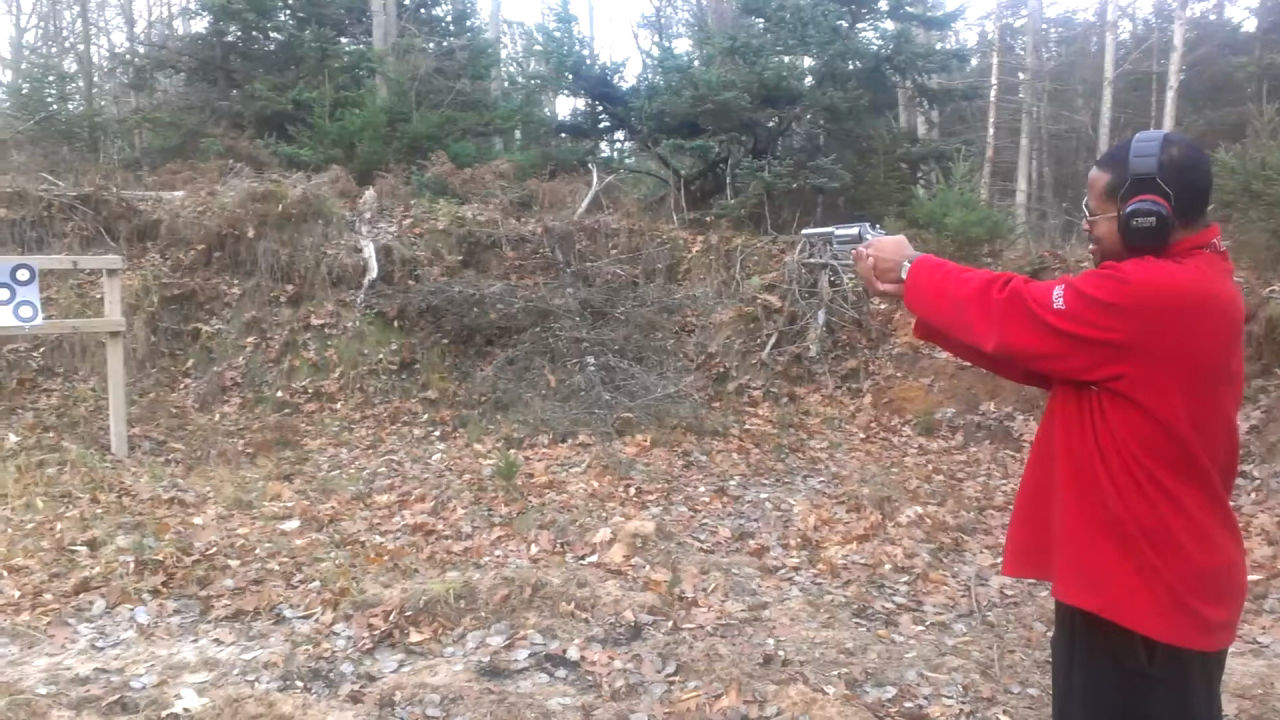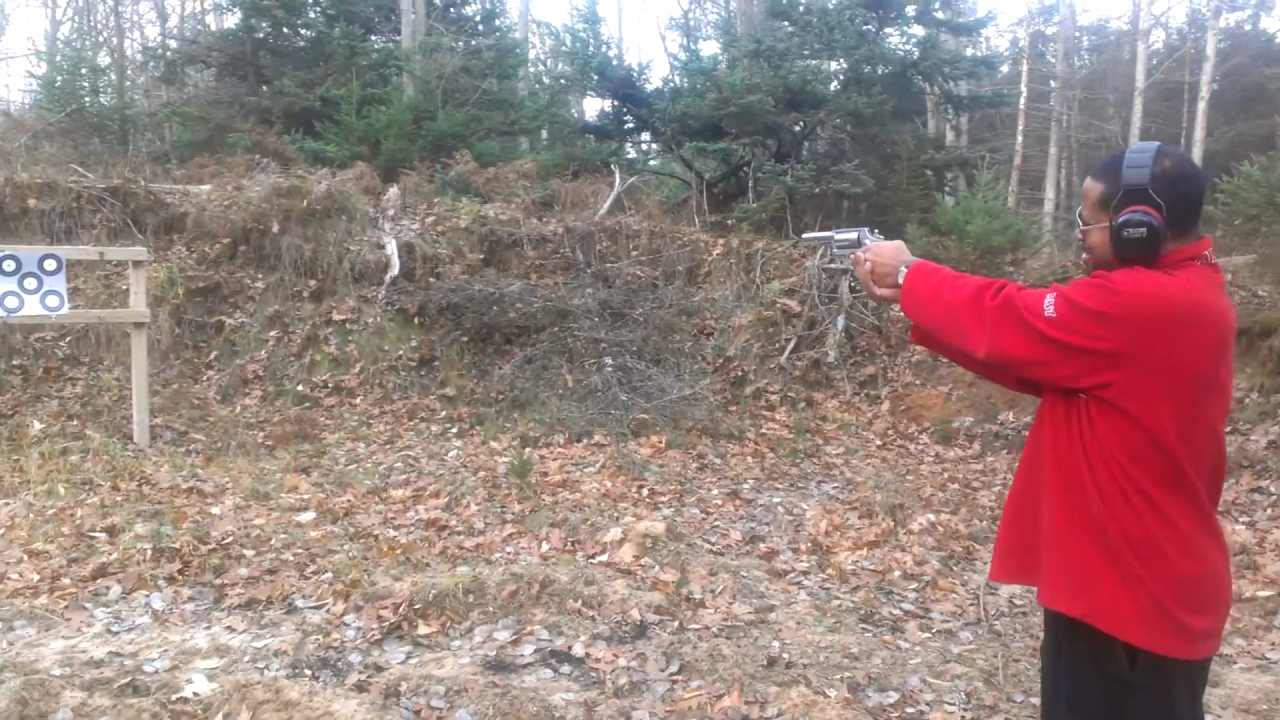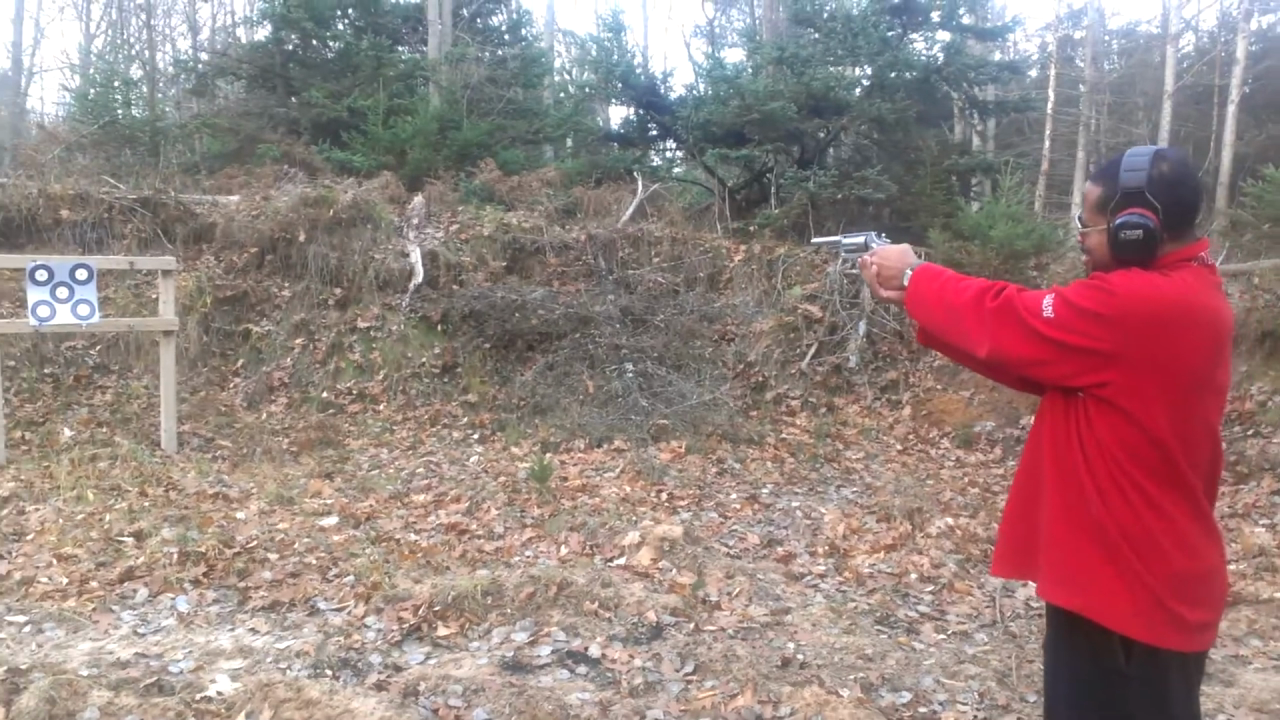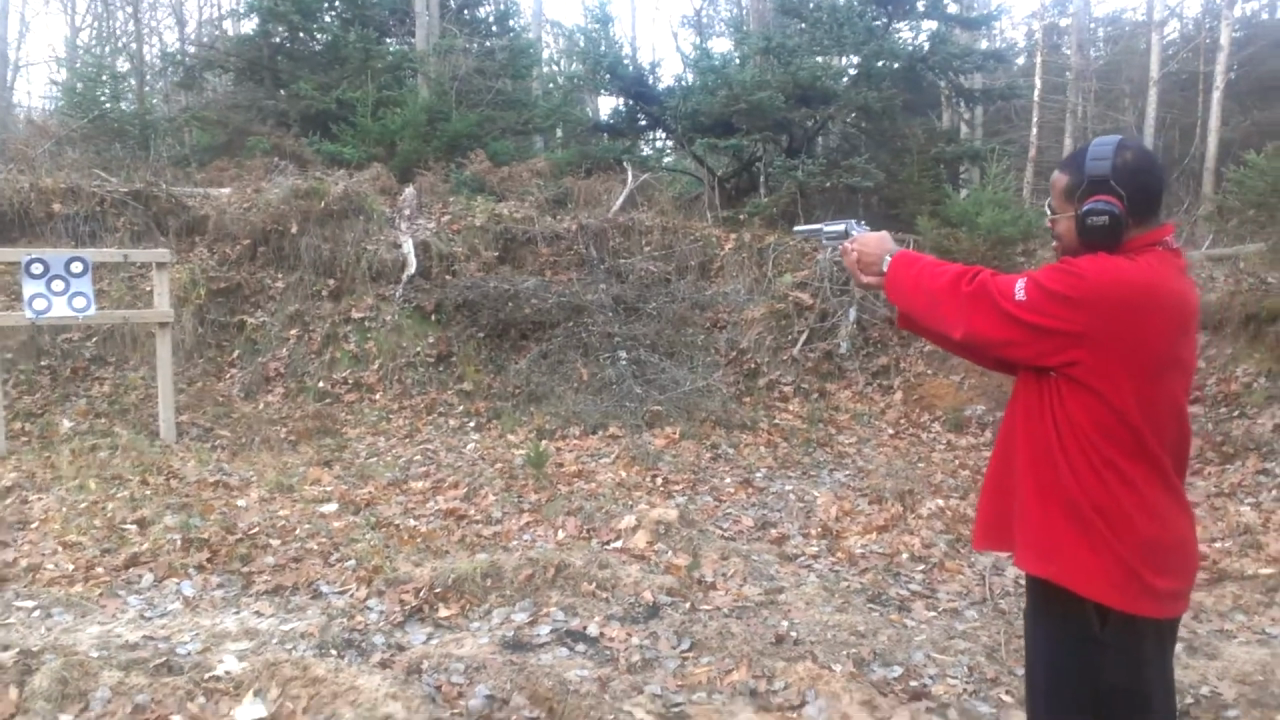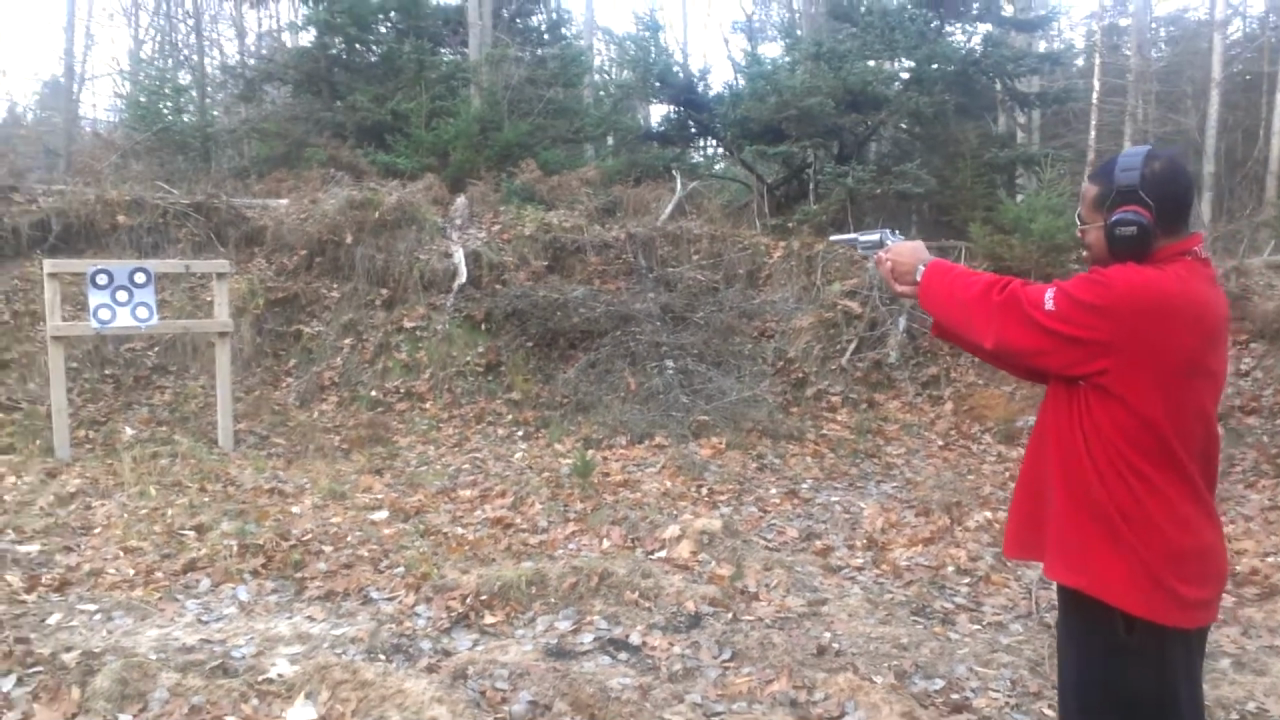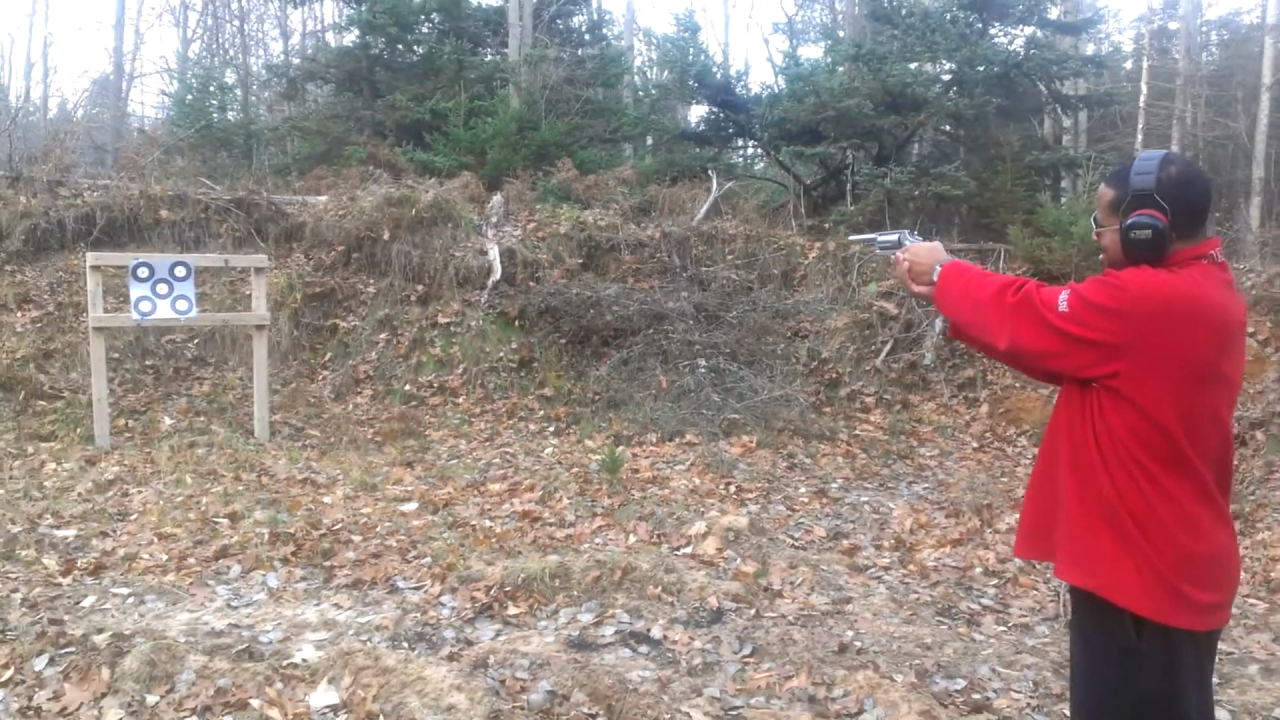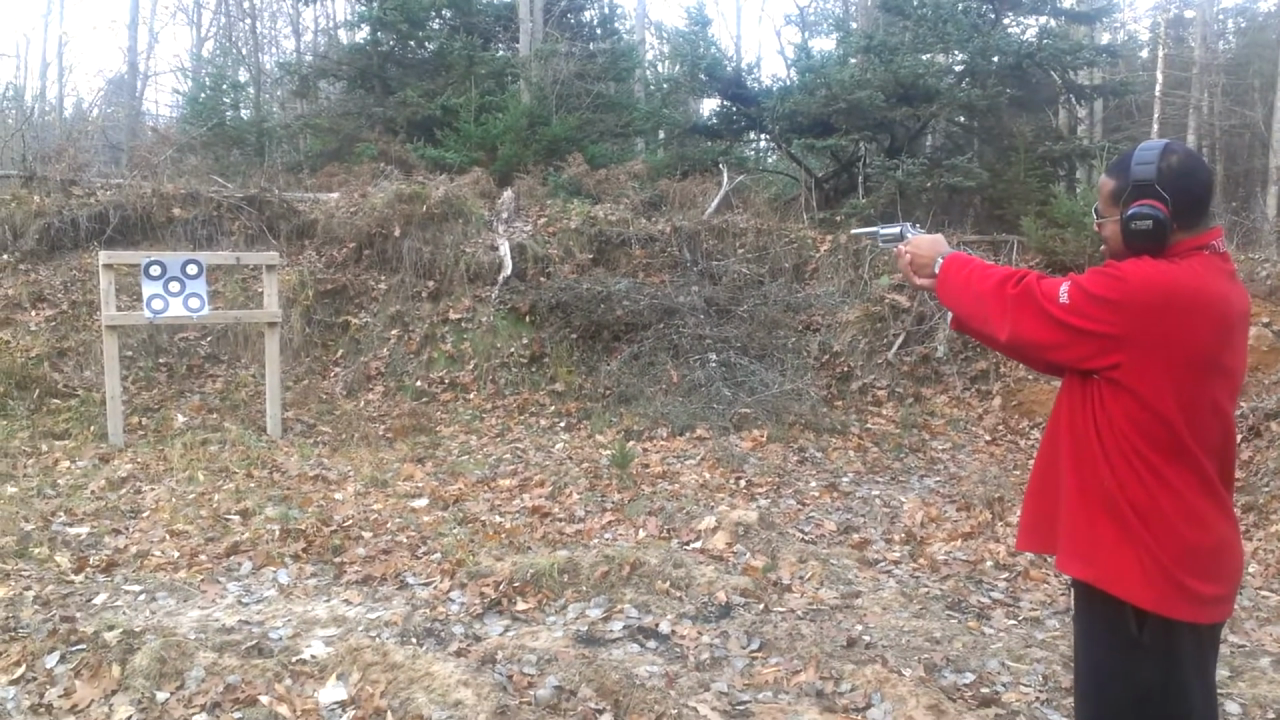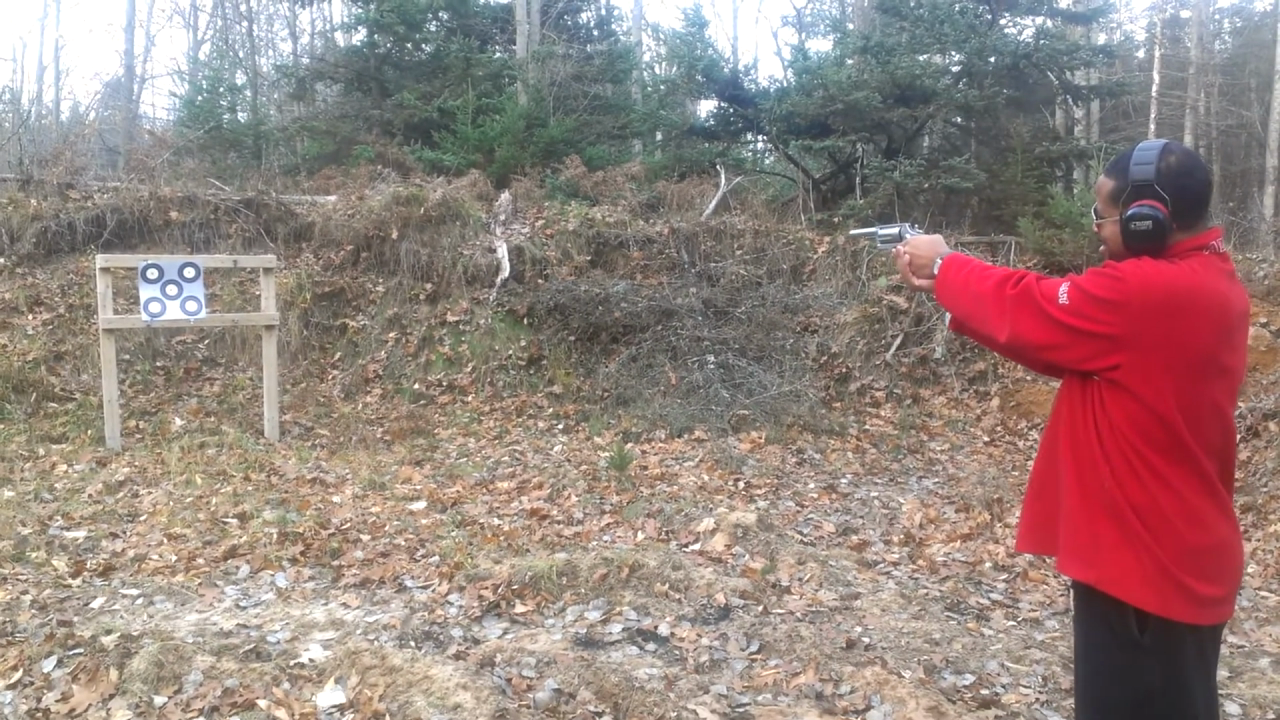
dt=0.4s
person 1, frame 1
left shoulder: (1152, 296)
right shoulder: (1186, 282)
left elbow: (1015, 316)
right elbow: (1039, 339)
left wrist: (910, 270)
right wrist: (919, 288)
left hip: (1149, 588)
right hip: (1149, 573)
person 1, frame 2
left shoulder: (1142, 306)
right shoulder: (1181, 294)
left elbow: (1008, 324)
right elbow: (1034, 348)
left wrist: (907, 275)
right wrist: (915, 294)
left hip: (1134, 596)
right hip: (1144, 583)
person 1, frame 3
left shoulder: (1137, 307)
right shoulder: (1182, 295)
left elbow: (1009, 324)
right elbow: (1035, 347)
left wrist: (911, 277)
right wrist: (920, 295)
left hip: (1133, 591)
right hip: (1147, 580)
person 1, frame 4
left shoulder: (1106, 288)
right shoulder: (1152, 277)
left elbow: (984, 306)
right elbow: (1012, 328)
left wrist: (891, 263)
right wrist: (900, 283)
left hip: (1106, 560)
right hip: (1123, 551)
person 1, frame 5
left shoulder: (1132, 299)
right shoulder: (1183, 286)
left elbow: (1015, 316)
right elbow: (1042, 333)
left wrist: (926, 272)
right wrist: (934, 290)
left hip: (1133, 570)
right hip: (1156, 558)
person 1, frame 6
left shoulder: (1146, 303)
right shoulder: (1205, 290)
left elbow: (1030, 317)
right elbow: (1059, 336)
left wrist: (942, 273)
right wrist: (951, 292)
left hip: (1146, 571)
right hip: (1171, 564)
person 1, frame 7
left shoulder: (1146, 292)
right shoulder: (1207, 279)
left elbow: (1030, 309)
right elbow: (1060, 326)
left wrist: (944, 265)
right wrist: (954, 282)
left hip: (1148, 564)
right hip: (1177, 556)
person 1, frame 8
left shoulder: (1147, 294)
right shoulder: (1206, 281)
left elbow: (1030, 311)
right elbow: (1061, 327)
left wrist: (943, 266)
right wrist: (952, 286)
left hip: (1149, 565)
right hip: (1177, 556)
